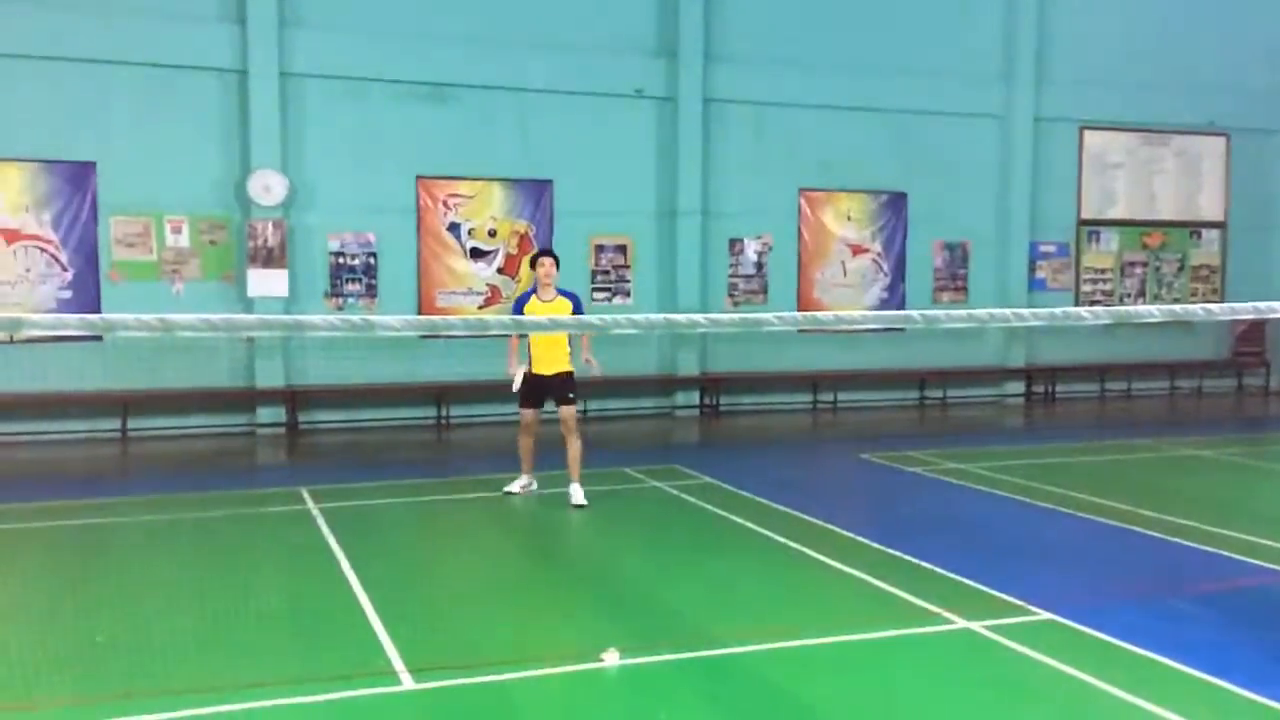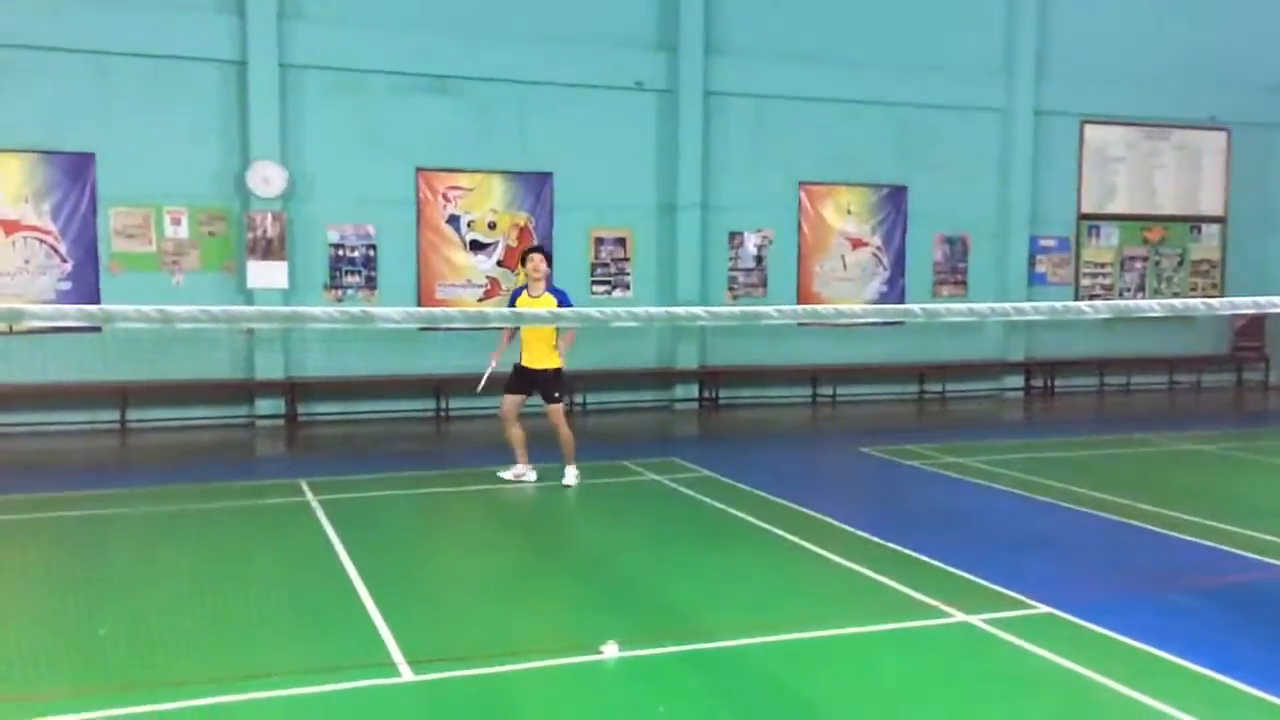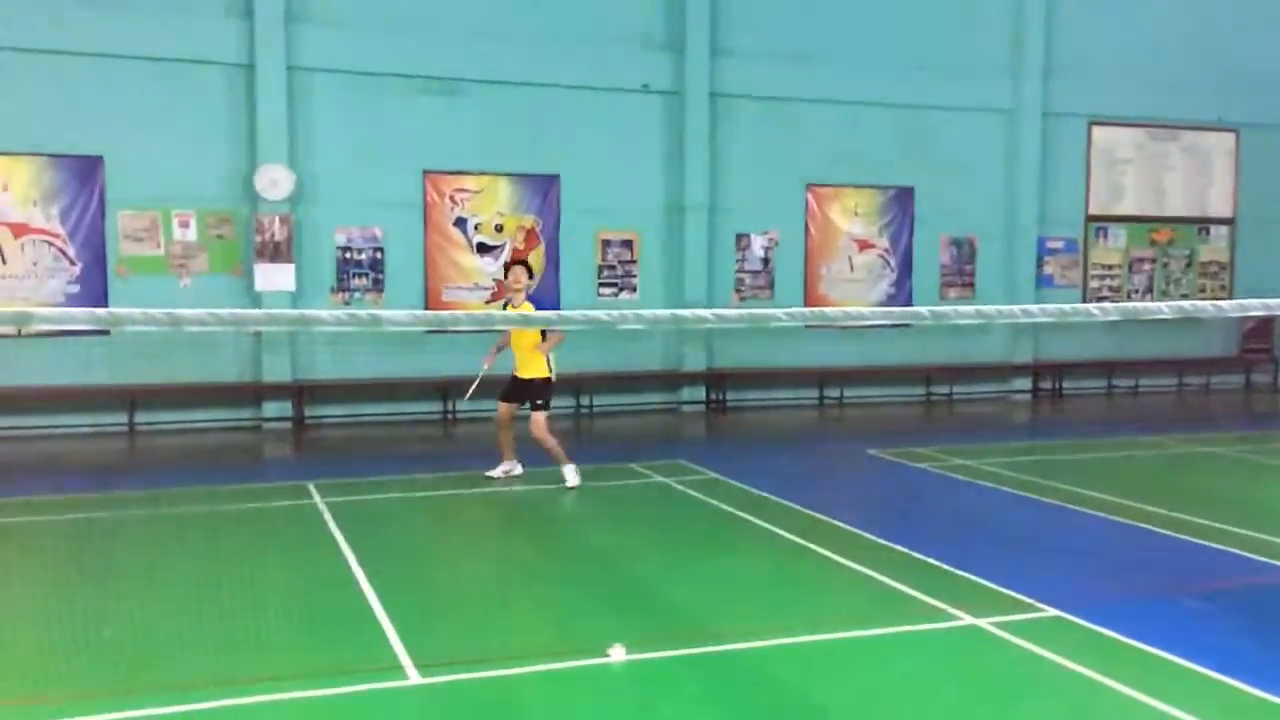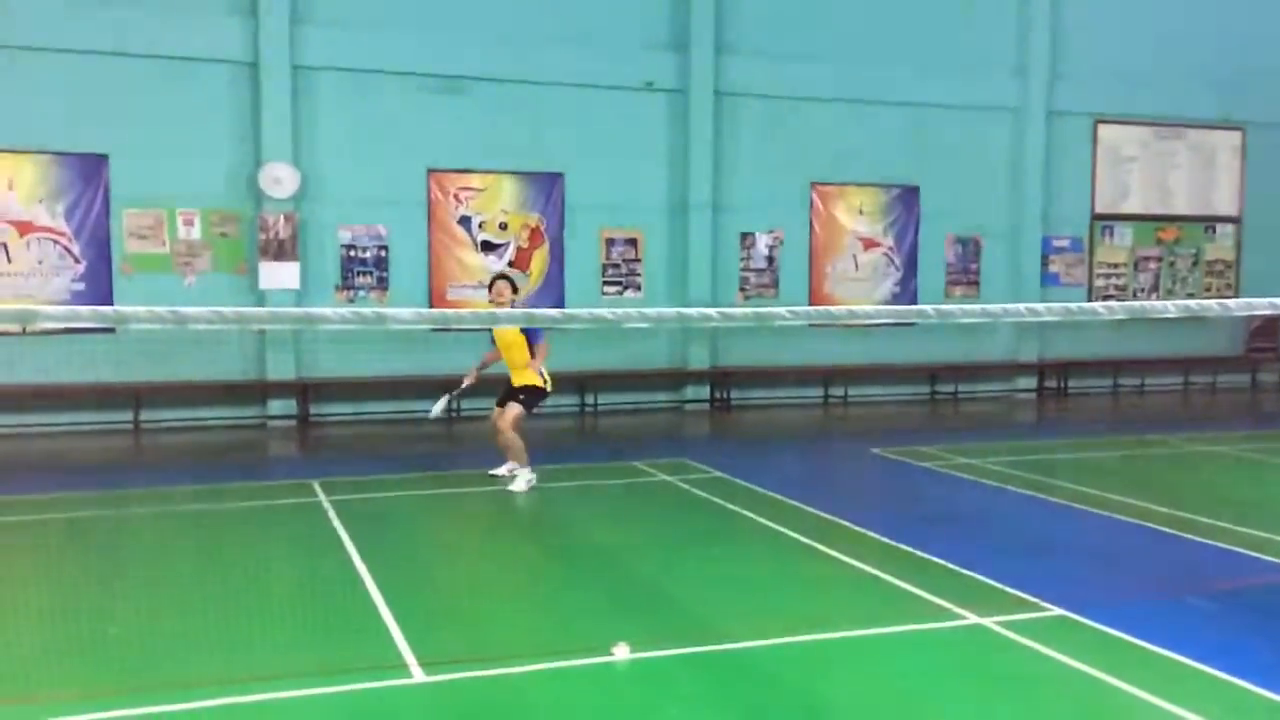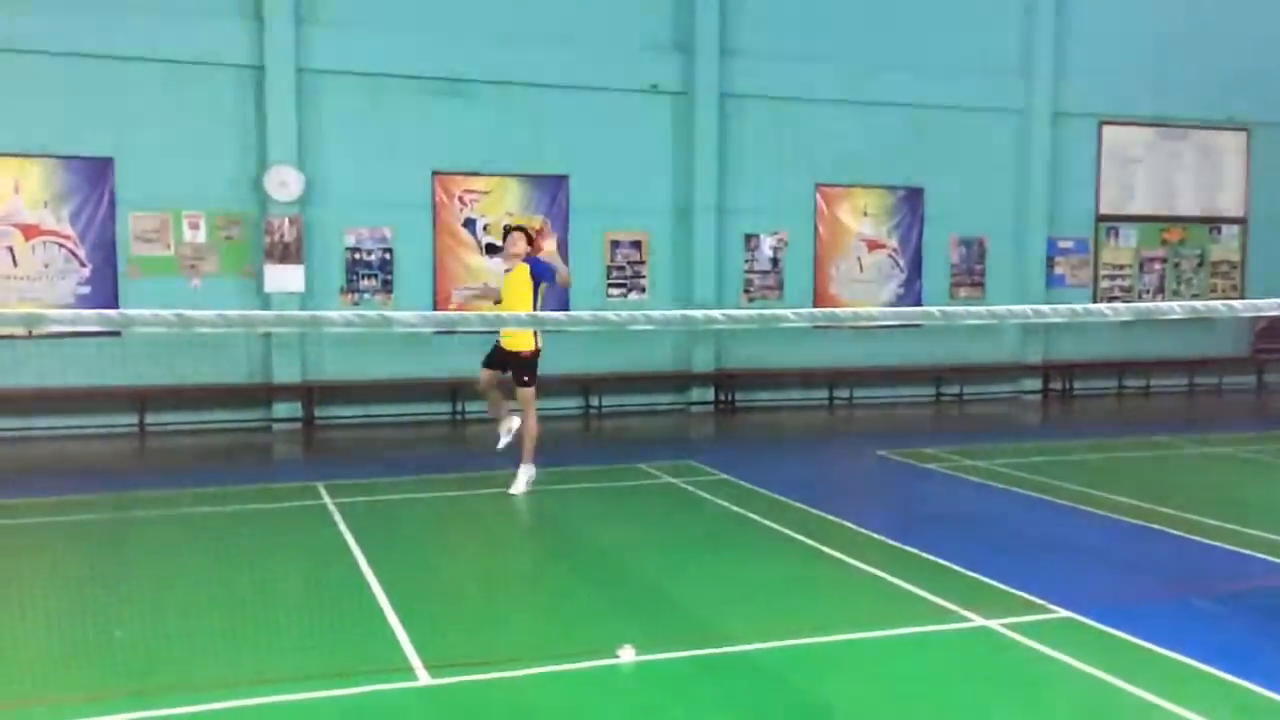
dt=0.2s
person 1, frame 1
left shoulder: (571, 300)
right shoulder: (523, 301)
left elbow: (583, 330)
right elbow: (515, 333)
left wrist: (586, 352)
right wrist: (514, 359)
left hip: (562, 372)
right hip: (534, 373)
left knee: (570, 427)
right knee: (526, 426)
left ankle: (575, 487)
right ankle: (527, 478)
person 1, frame 2
left shoulder: (558, 296)
right shoulder: (517, 295)
left elbow: (571, 328)
left wrist: (564, 343)
right wrist: (502, 346)
left hip: (550, 367)
right hip: (525, 365)
left knee: (558, 420)
right knee: (507, 413)
left ankle: (571, 467)
right ankle: (525, 467)
person 1, frame 3
left shoulder: (538, 306)
right shoulder: (506, 307)
left elbow: (558, 332)
left wrist: (547, 344)
right wrist: (495, 351)
left hip: (541, 377)
right hip: (520, 376)
left knee: (539, 431)
right knee: (502, 419)
left ankle: (569, 467)
right ankle: (509, 463)
person 1, frame 4
right shoulder: (494, 323)
left elbow: (542, 344)
left wrist: (538, 361)
right wrist: (477, 369)
left hip: (535, 384)
right hip: (517, 382)
left knee: (505, 426)
right knee: (496, 421)
left ankle: (526, 471)
right ankle: (514, 463)
person 1, frame 5
left shoulder: (532, 266)
right shoulder: (507, 272)
left elbow: (564, 280)
left wrist: (556, 261)
right wrist: (480, 292)
left hip: (526, 347)
right hip: (504, 343)
left knee: (526, 407)
right knee: (485, 382)
left ankle: (527, 467)
right ankle: (507, 421)
